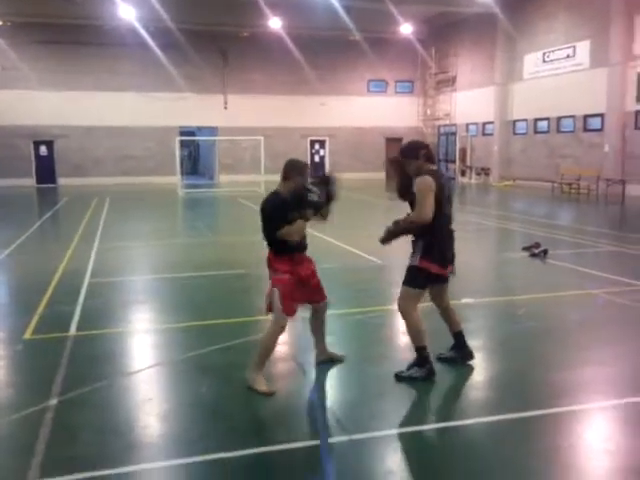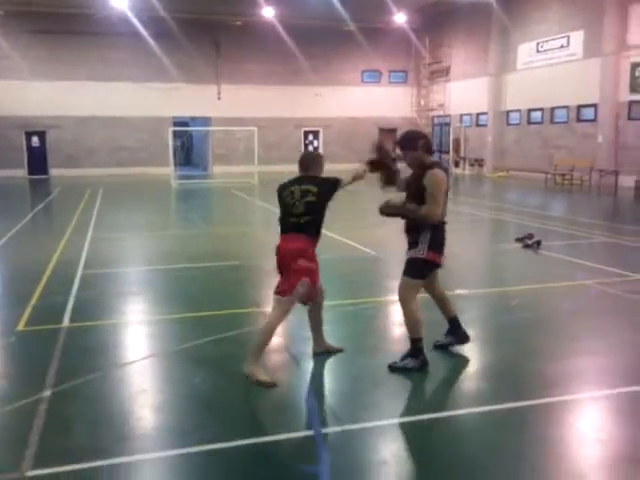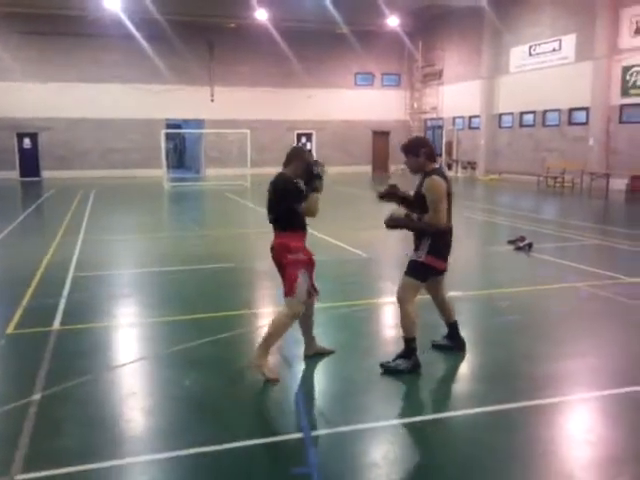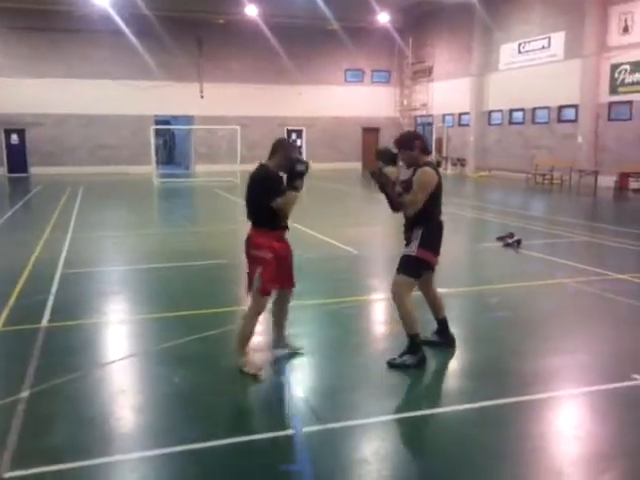
dt=0.3s
person 1, frame 1
left shoulder: (424, 181)
right shoulder: (437, 178)
left elbow: (423, 216)
right elbow: (408, 196)
left wrist: (395, 229)
right wrist: (402, 179)
left hip: (428, 250)
right hip: (442, 247)
left knee: (406, 304)
right knee: (440, 300)
left ankle: (423, 364)
right ankle: (461, 348)
person 1, frame 2
left shoulder: (435, 174)
right shoulder: (422, 170)
left elbow: (434, 214)
right elbow: (406, 187)
left wrist: (398, 209)
left hip: (427, 240)
right hip: (423, 238)
left knee: (406, 294)
right knee: (432, 286)
left ankle: (417, 355)
right ankle: (457, 331)
person 1, frame 3
left shoulder: (434, 181)
right shoulder: (429, 177)
left elbow: (438, 221)
right elbow: (421, 207)
left wrist: (404, 220)
right wrist: (399, 197)
left hip: (432, 245)
right hip: (432, 244)
left knee: (405, 295)
right knee: (436, 291)
left ankle: (409, 356)
right ankle: (455, 338)
person 1, frame 4
left shoulder: (425, 173)
right shoulder: (419, 172)
left elbow: (409, 207)
right elbow: (398, 204)
left wrist: (388, 183)
right wrist: (390, 179)
left hip: (422, 238)
right hip: (426, 236)
left knee: (400, 292)
right knee: (426, 286)
left ankle: (415, 351)
right ankle: (444, 333)
person 2, frame 1
left shoulder: (297, 197)
right shoulder: (272, 205)
left elbow: (323, 216)
right elbow: (292, 236)
right wrist: (307, 211)
left hip: (301, 261)
right hip: (282, 266)
left knee: (320, 305)
right knee: (279, 323)
left ankle: (322, 351)
right ankle: (255, 373)
person 2, frame 2
left shoulder: (284, 188)
right shoulder: (321, 184)
right elbow: (351, 178)
right wrist: (361, 171)
left hip: (286, 246)
right hip: (302, 250)
left knee: (316, 295)
right knee: (281, 309)
left ankle: (319, 343)
right ankle: (252, 363)
person 2, frame 3
left shoulder: (281, 182)
right shoulder: (286, 184)
left elbow: (299, 207)
right elbow: (310, 211)
left wrist: (312, 185)
right wrist: (315, 183)
left hip: (289, 244)
right hip: (290, 246)
left knee: (309, 295)
right knee: (295, 307)
left ankle: (310, 345)
right ankle: (261, 355)
person 2, frame 4
left shoulder: (274, 176)
right shoulder: (263, 177)
left elbow: (287, 201)
right elbow: (287, 206)
left wrist: (295, 180)
right wrist: (297, 177)
left hip: (278, 240)
right hip: (263, 243)
left knee: (285, 292)
right knee: (259, 304)
left ankle: (280, 339)
right ankle: (241, 355)
